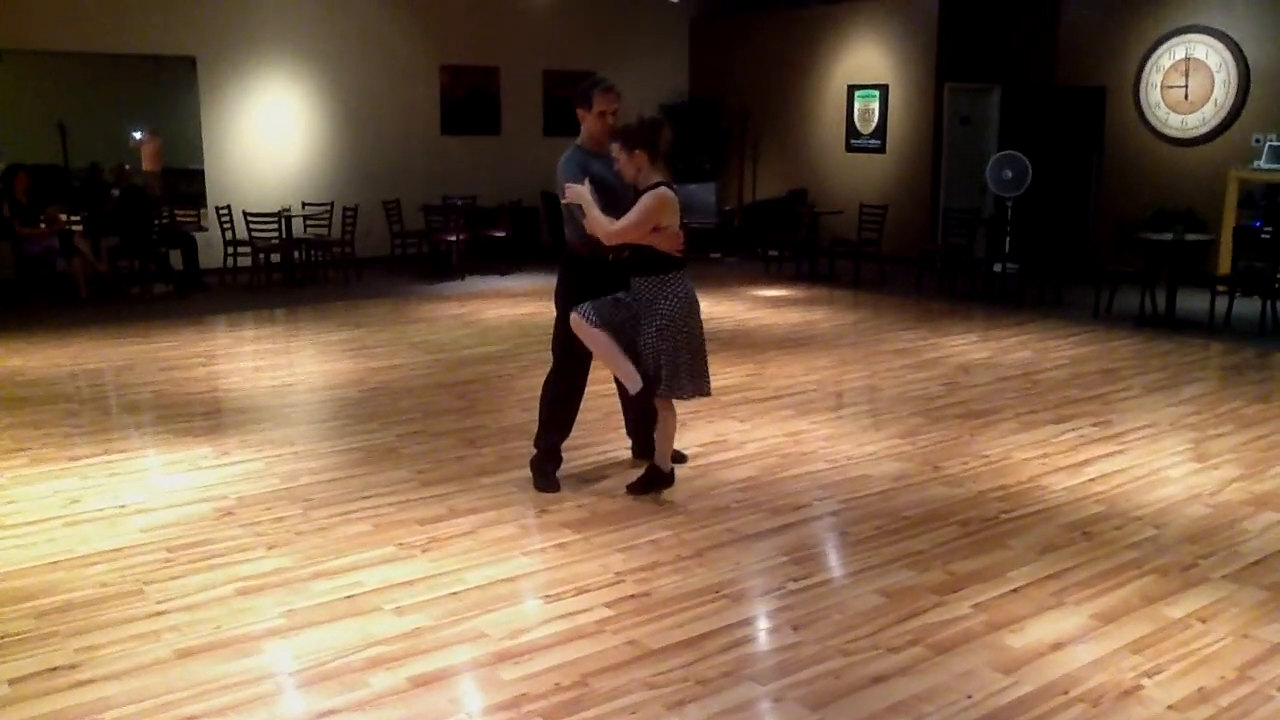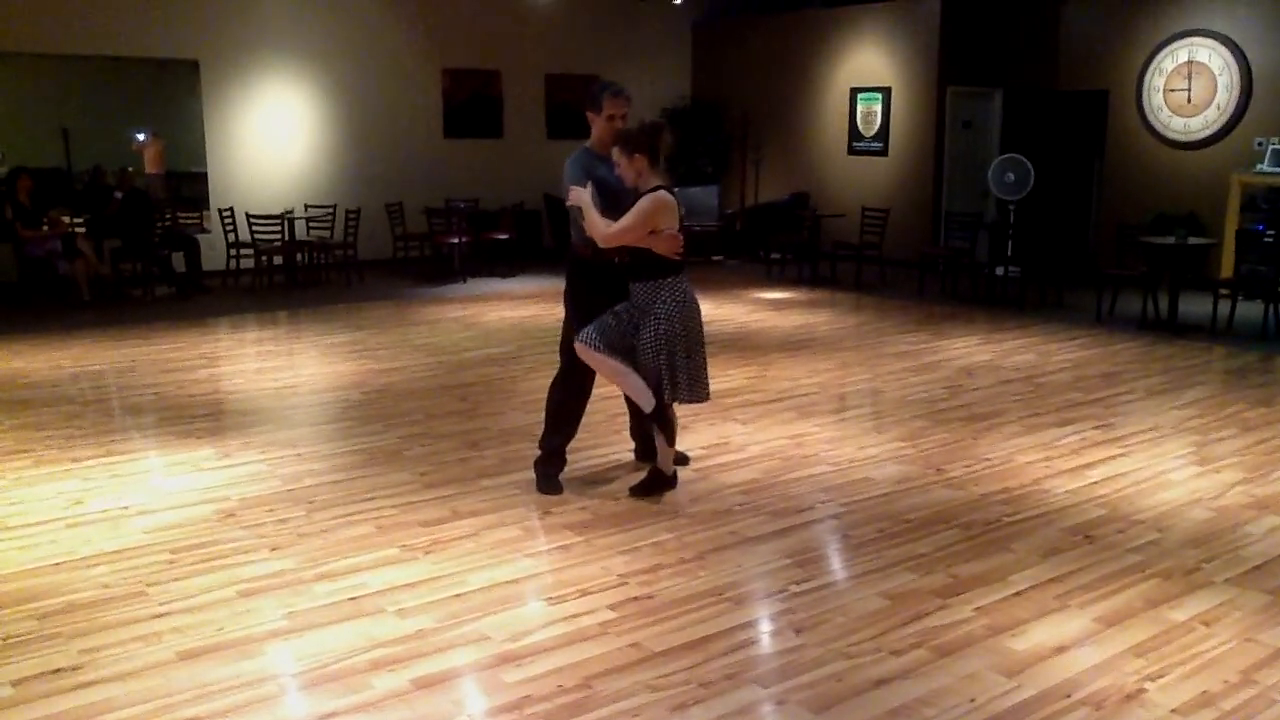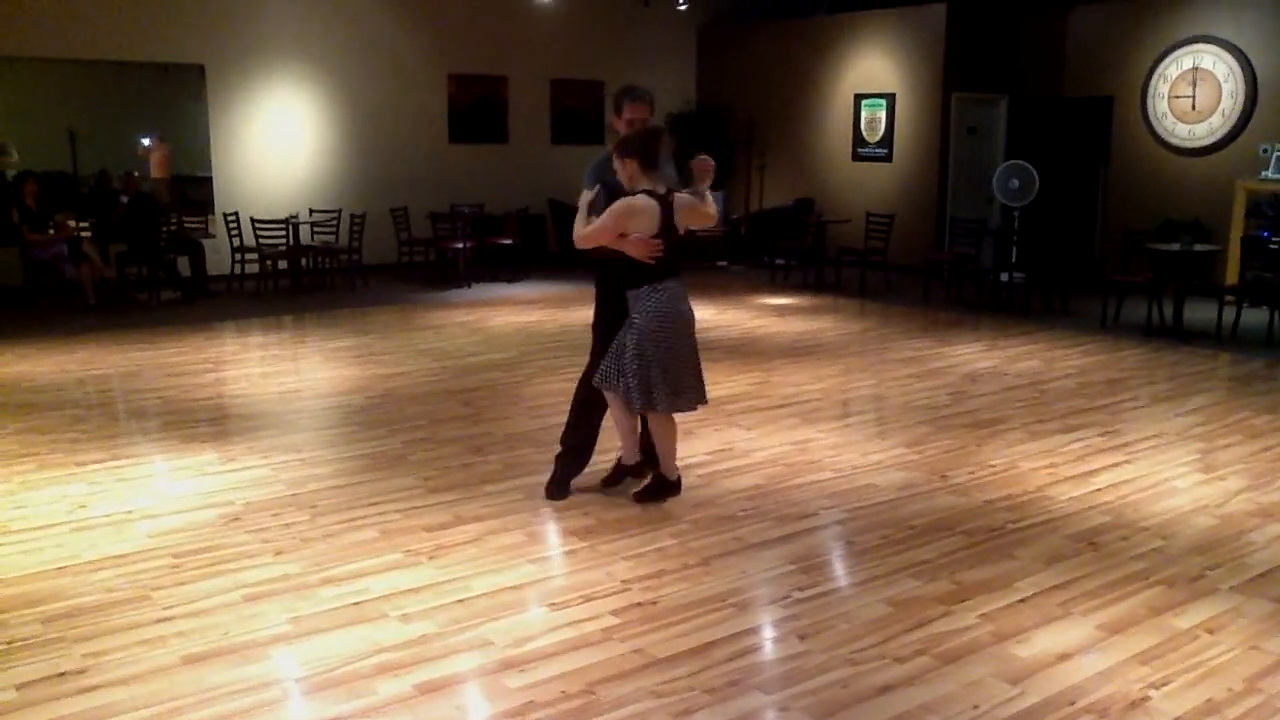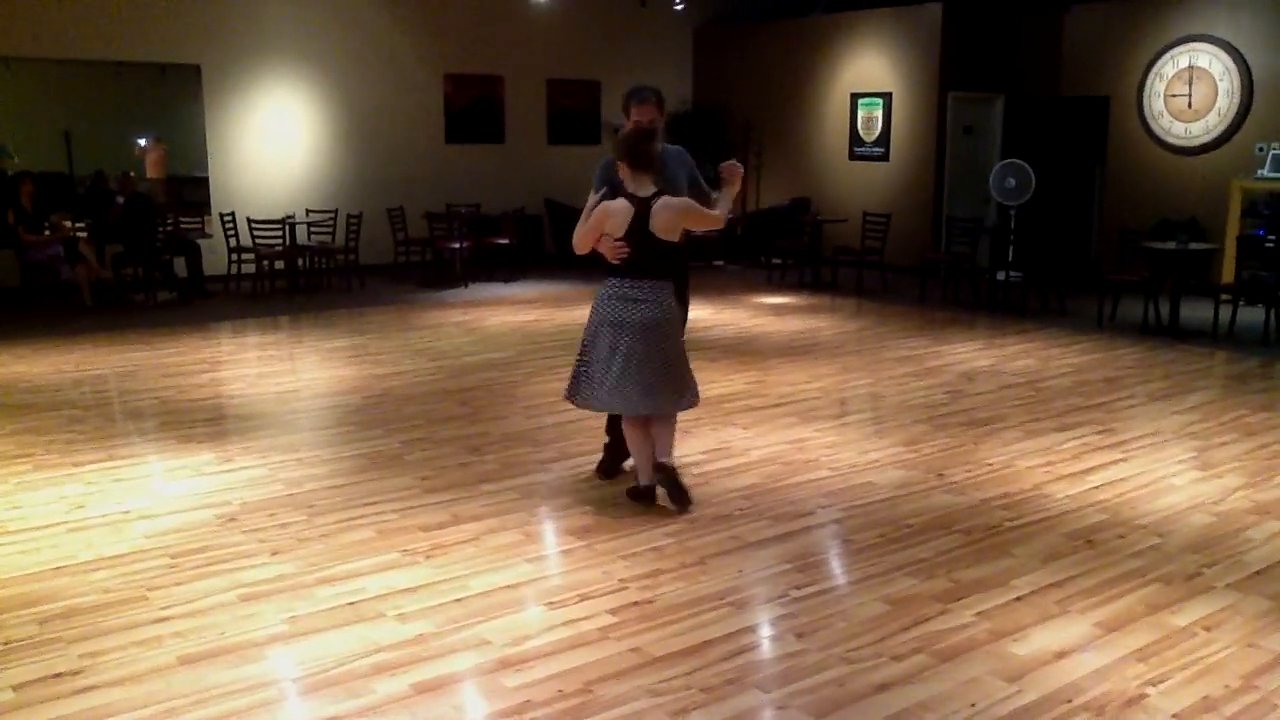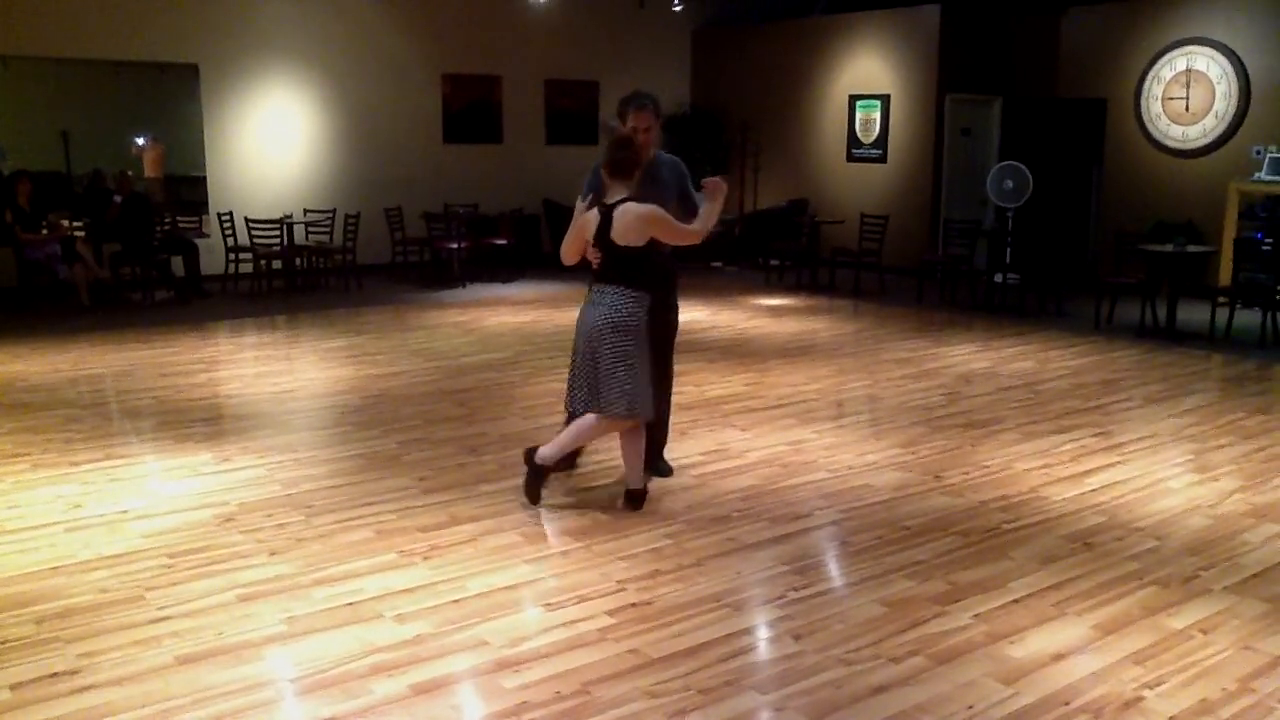
dt=0.5s
person 1, frame 1
left shoulder: (619, 157)
right shoulder: (573, 164)
left elbow: (631, 211)
right wrist: (653, 239)
left hip: (620, 271)
right hip: (584, 274)
right knee: (569, 368)
left ankle: (645, 441)
right ankle: (545, 459)
person 1, frame 2
right shoulder: (580, 166)
right wrist: (652, 241)
left hip: (629, 275)
right hip: (591, 277)
right knee: (577, 369)
left ankle: (648, 443)
right ankle: (549, 461)
person 1, frame 3
left shoulder: (662, 159)
right shoulder: (603, 169)
right wrist: (626, 245)
right hip: (619, 278)
right knee: (602, 370)
left ankle: (646, 453)
right ankle: (568, 464)
person 1, frame 4
left shoulder: (679, 159)
right shoulder: (612, 168)
left elbow: (707, 209)
left wrist: (730, 185)
right wrist: (604, 245)
left hip: (671, 271)
right ankle: (617, 450)
person 1, frame 5
left shoulder: (673, 168)
right shoulder: (603, 172)
left elbow: (694, 222)
left hip: (658, 278)
left knee: (658, 367)
left ankle: (652, 452)
right ankle: (570, 445)
person 2, frame 1
left shoulder: (659, 197)
right shoulder: (650, 194)
left elbow: (611, 234)
left wrist: (585, 198)
left hip: (666, 299)
right hip: (645, 295)
left knee: (659, 391)
right knee: (581, 318)
left ankle: (662, 469)
right ankle: (638, 386)
person 2, frame 2
left shoulder: (655, 201)
right shoulder: (659, 197)
left elbow: (607, 237)
left wrist: (585, 202)
left hip: (664, 303)
right hip: (646, 301)
left knee: (661, 395)
right knee: (587, 344)
left ankle: (665, 472)
person 2, frame 3
left shoulder: (630, 206)
right shoulder: (680, 202)
left elbow: (582, 240)
right elbow: (711, 217)
left wrist: (585, 204)
right wrist: (704, 187)
left hip: (650, 309)
right hip: (667, 303)
left knee: (652, 401)
right knee: (616, 384)
left ankle: (669, 478)
right ankle: (632, 457)
person 2, frame 4
left shoulder: (609, 210)
right shoulder: (676, 208)
left elbow: (580, 246)
right elbow: (717, 219)
left wrist: (589, 207)
right wrist: (730, 189)
left hip: (614, 306)
right hip: (657, 308)
left knee: (628, 400)
right knee: (662, 397)
left ankle: (646, 480)
right ankle: (664, 464)
person 2, frame 5
left shoulder: (590, 218)
right shoulder: (644, 214)
left elbow: (567, 258)
right elbow: (694, 234)
right wrist: (715, 201)
left hip: (596, 310)
right hip: (624, 315)
left knee: (625, 407)
right knee: (619, 409)
left ankle: (635, 486)
right ankle: (543, 456)
